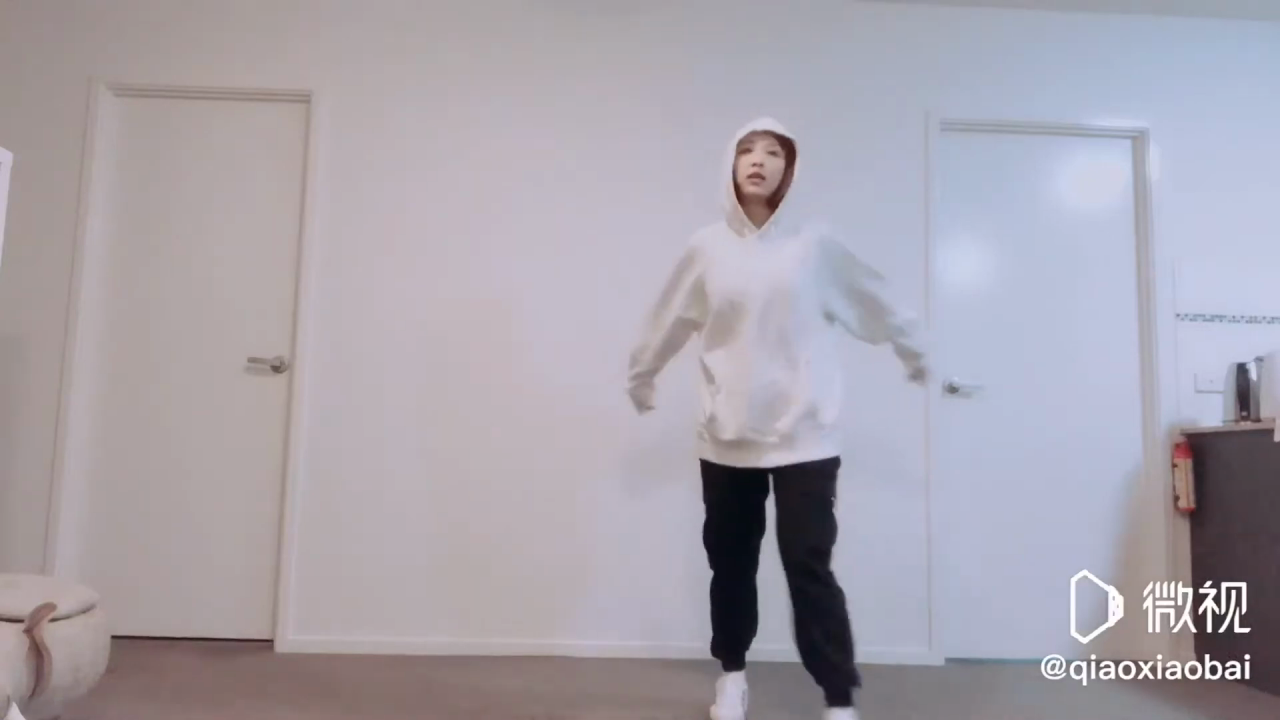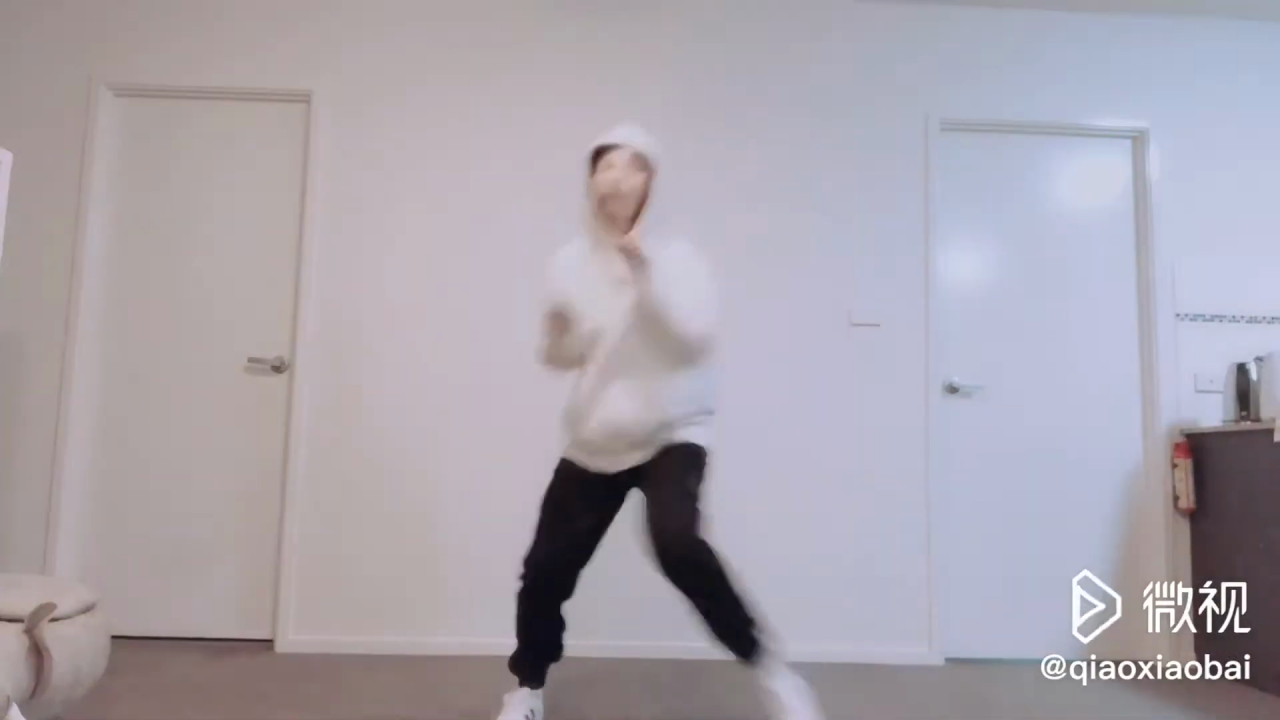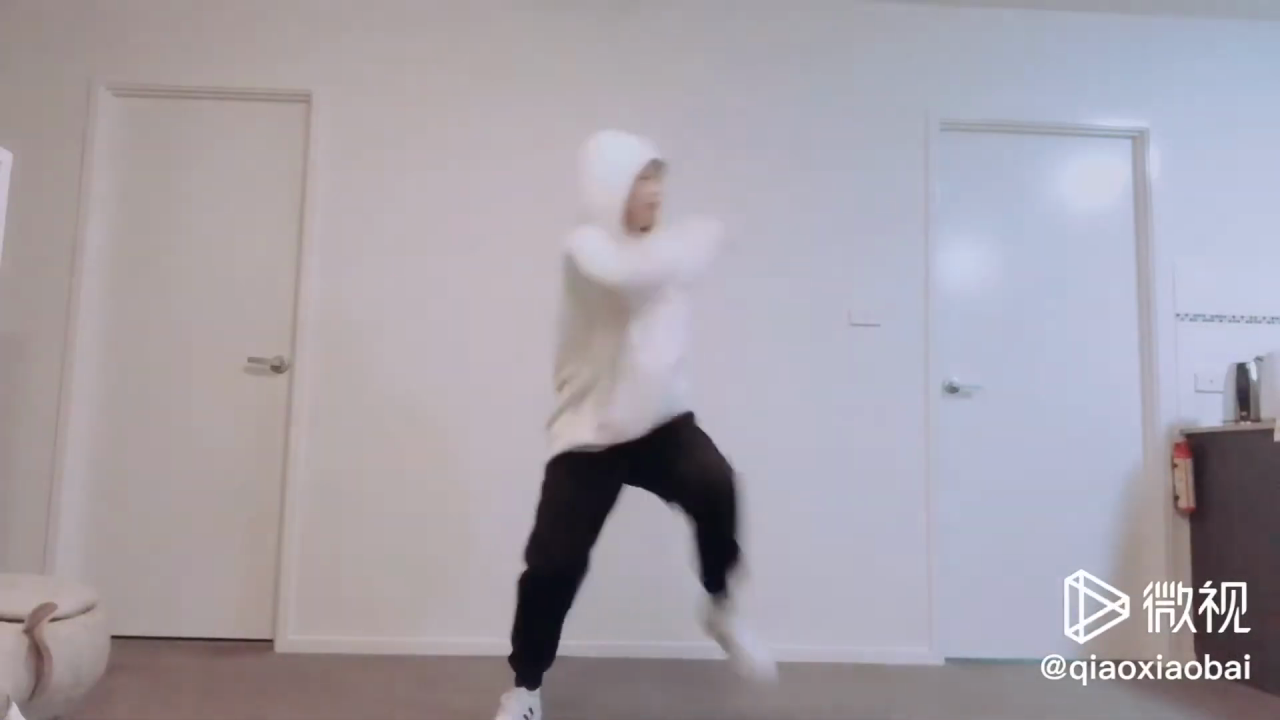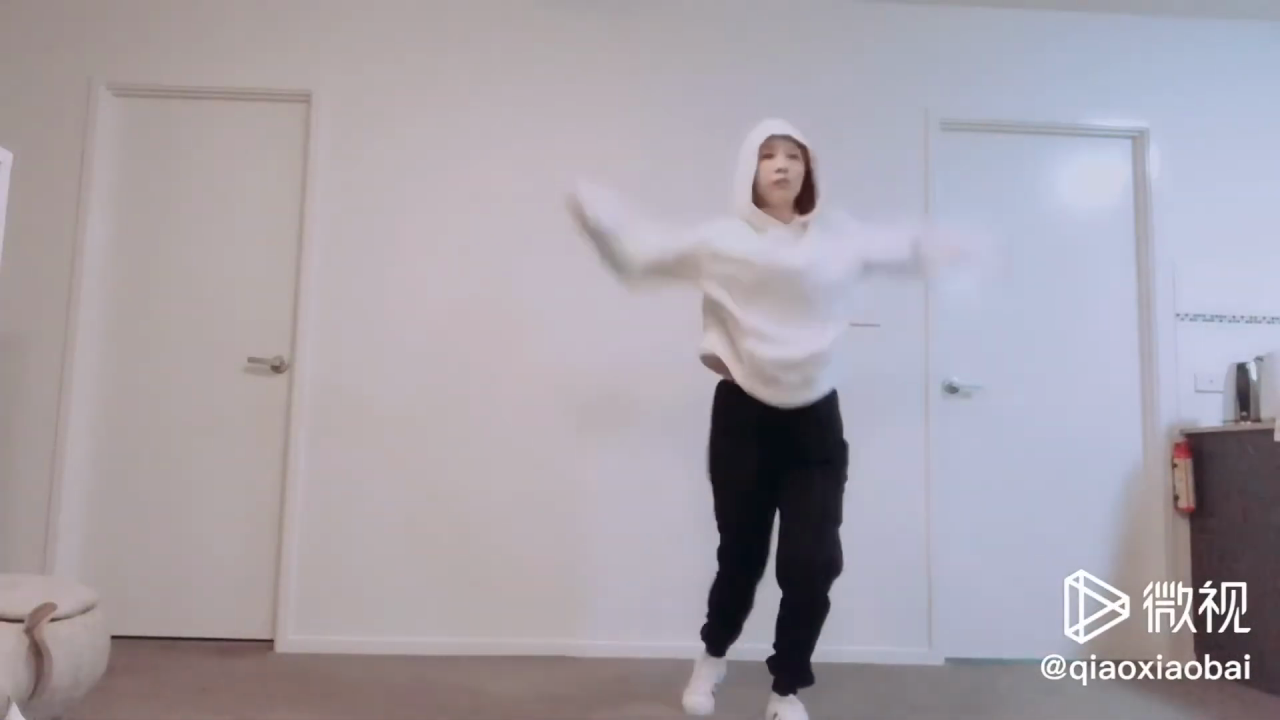
dt=0.7s
person 1, frame 1
left shoulder: (815, 245)
right shoulder: (706, 248)
left elbow: (871, 300)
right elbow: (668, 322)
left wrist: (912, 350)
right wrist: (639, 376)
left hip: (802, 436)
right hip: (726, 437)
left knee: (809, 561)
right knee: (729, 560)
right ankle: (733, 671)
person 1, frame 2
left shoulder: (674, 257)
right shoulder: (570, 263)
left elbow: (692, 338)
left wrist: (647, 270)
right wrist: (559, 332)
left hip: (671, 435)
right hip: (593, 444)
left knee: (677, 546)
right knee: (547, 568)
left ankle: (767, 669)
person 1, frame 3
left shoulder: (652, 247)
right shoulder: (587, 246)
right elbow: (633, 276)
right wrist: (699, 238)
left hip: (661, 422)
right hip: (589, 434)
left knee: (713, 485)
right knee: (551, 567)
left ankle: (719, 604)
person 1, frame 4
left shoulder: (838, 235)
right shoulder: (721, 240)
left elbow: (905, 247)
right elbow: (636, 256)
left wrist: (958, 248)
right wrist: (594, 217)
left hip: (813, 414)
right hip: (743, 408)
left knee: (813, 563)
right knee: (741, 553)
right ankle: (713, 657)
